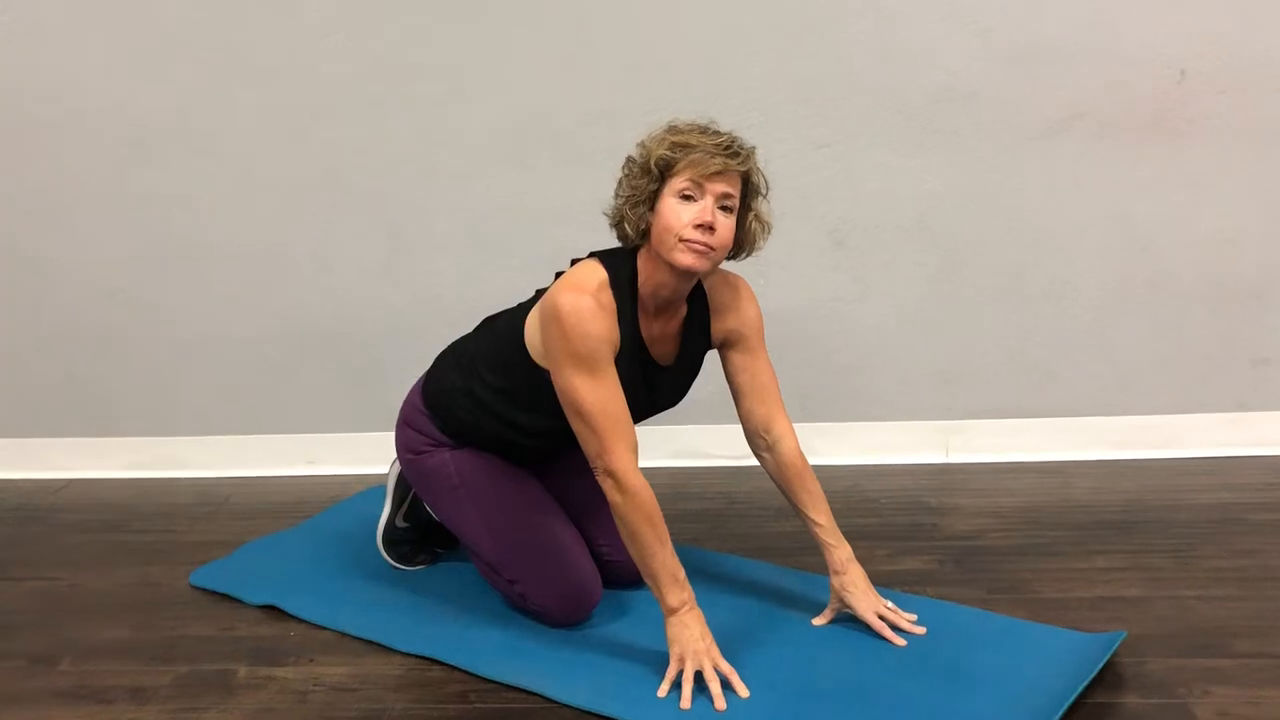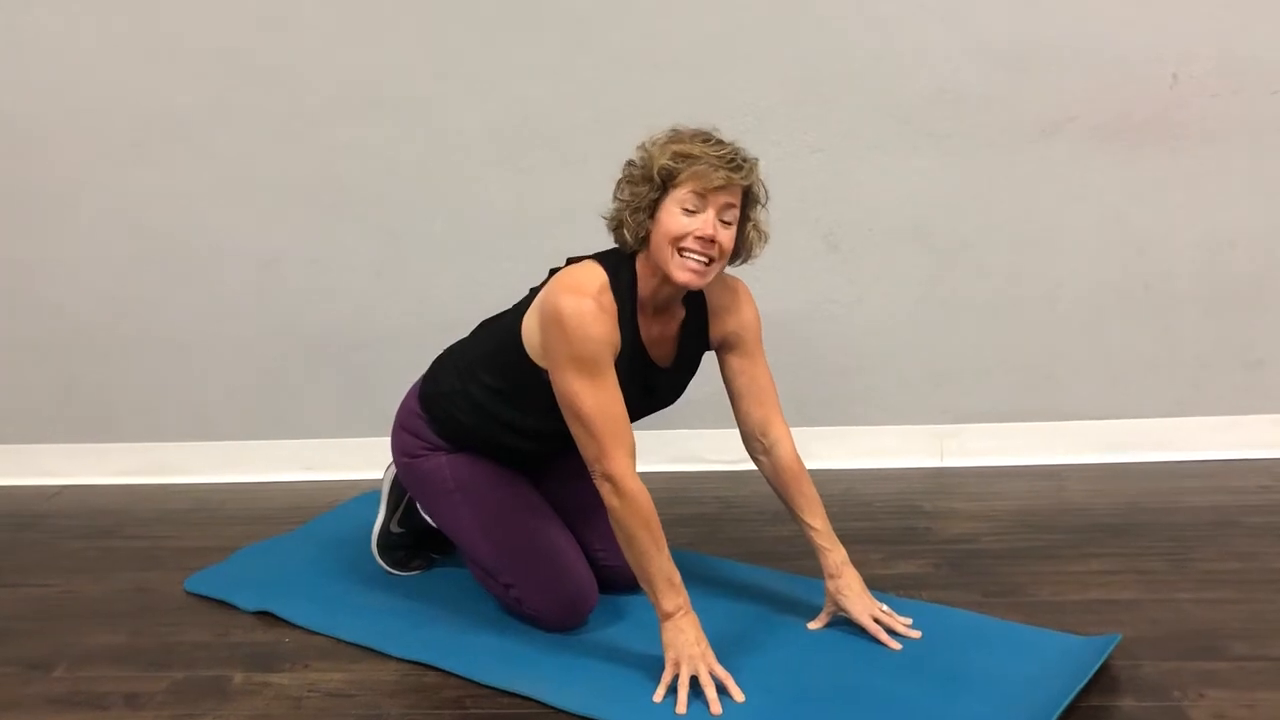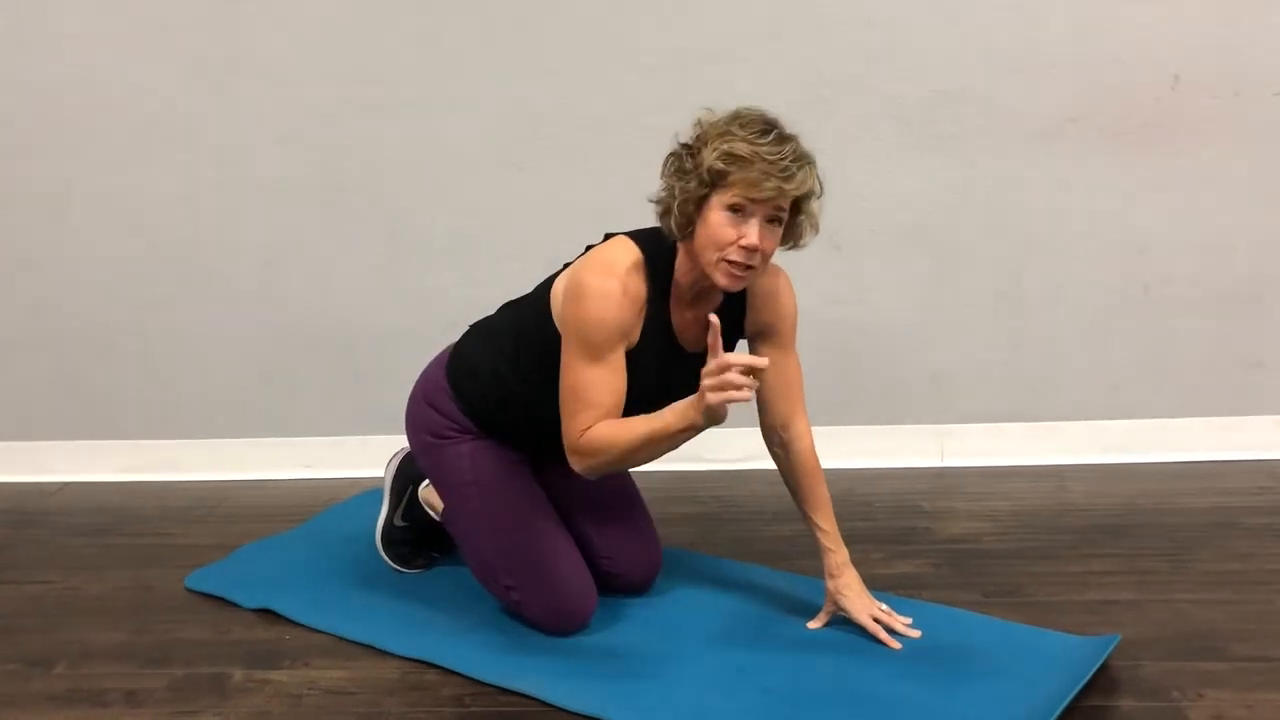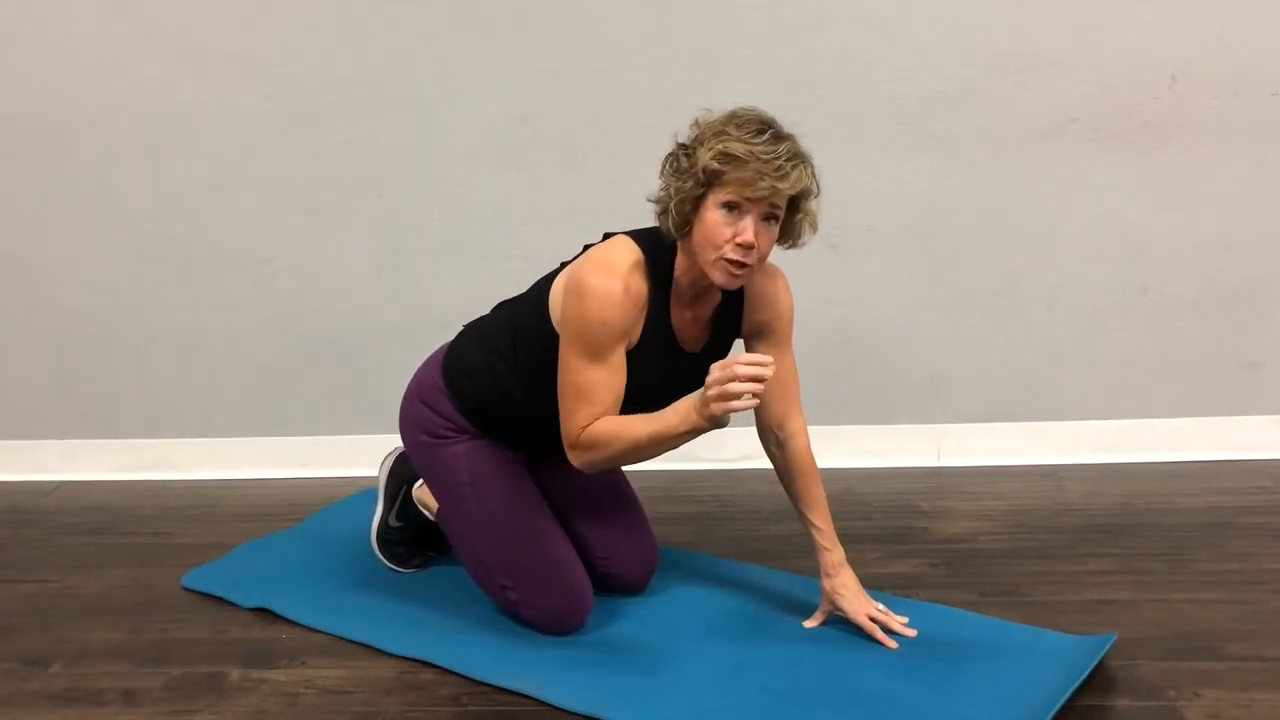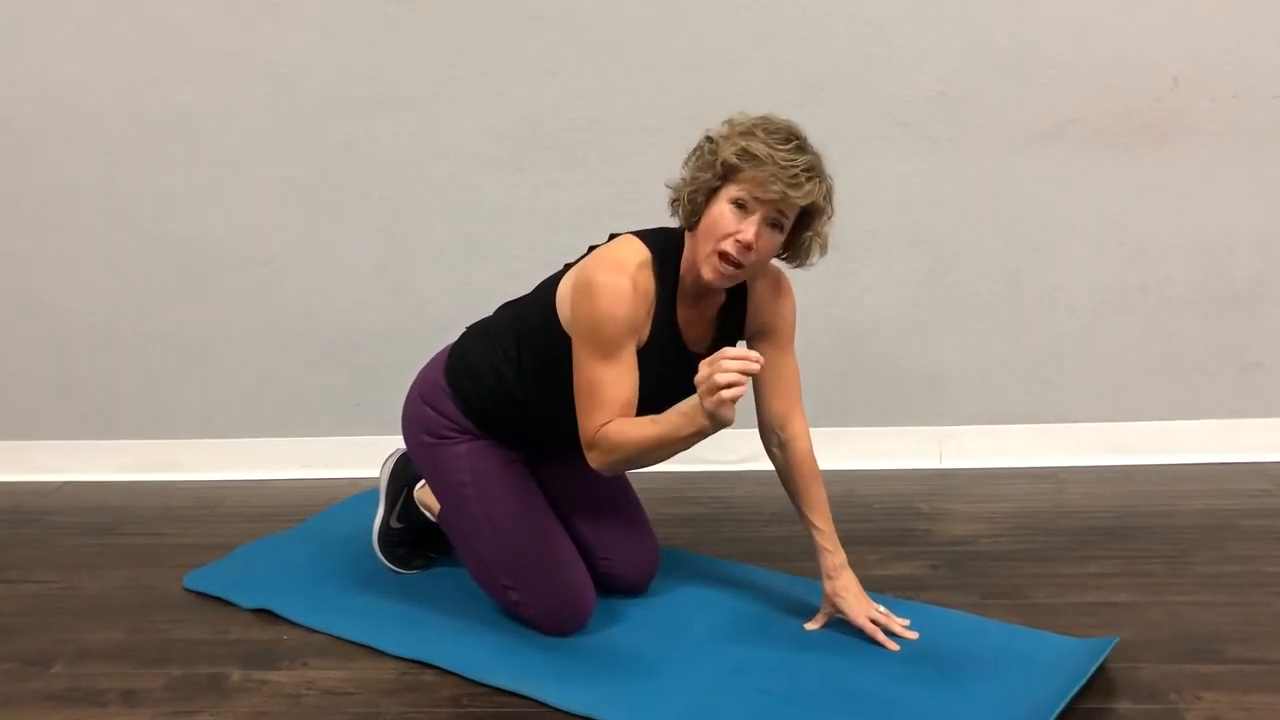
dt=0.7s
person 1, frame 1
left shoulder: (729, 302)
right shoulder: (582, 303)
left elbow: (772, 436)
right elbow: (617, 470)
left wrist: (843, 564)
right wrist: (681, 611)
left hip: (545, 437)
right hip: (452, 431)
left knee: (627, 566)
right knee: (568, 596)
left ankle: (497, 507)
right ankle: (430, 503)
person 1, frame 2
left shoulder: (726, 304)
right shoulder: (581, 304)
left elbow: (768, 438)
right elbow: (615, 475)
left wrist: (838, 566)
right wrist: (676, 616)
left hip: (540, 440)
right hip: (447, 436)
left knee: (622, 569)
right knee: (564, 600)
left ankle: (490, 514)
right ankle: (424, 507)
person 1, frame 3
left shoulder: (767, 292)
right shoulder: (610, 284)
left elbow: (788, 432)
right elbow: (585, 450)
left wrist: (838, 566)
right wrist: (698, 410)
left hip: (552, 426)
right hip: (466, 413)
left knee: (634, 573)
right knee: (562, 608)
left ankle: (501, 504)
right ankle: (427, 498)
person 1, frame 4
left shoulder: (764, 291)
right shoulder: (611, 282)
left elbow: (784, 431)
right elbow: (585, 445)
left wrist: (834, 565)
right wrist: (700, 411)
left hip: (546, 425)
right hip: (461, 413)
left knee: (631, 572)
right knee: (558, 608)
left ankle: (484, 502)
right ankle: (420, 498)
person 1, frame 5
left shoulder: (766, 294)
right shoulder: (620, 281)
left elbow: (786, 432)
right elbow: (604, 448)
left wrist: (835, 568)
right wrist: (704, 414)
left hip: (553, 425)
right hip: (464, 413)
left knee: (632, 573)
right knee: (560, 608)
left ankle: (495, 503)
right ankle: (422, 498)
